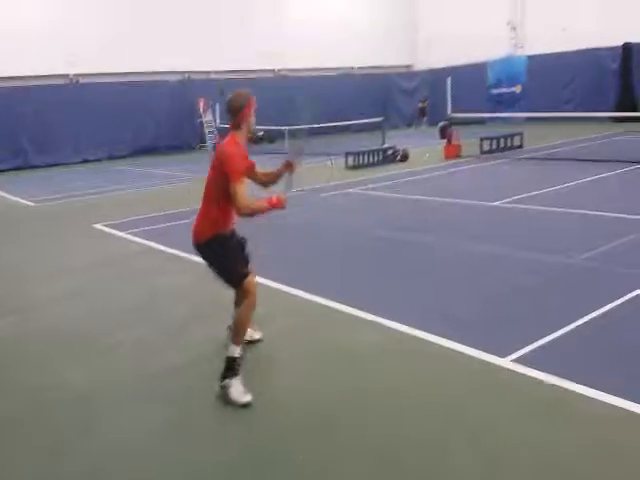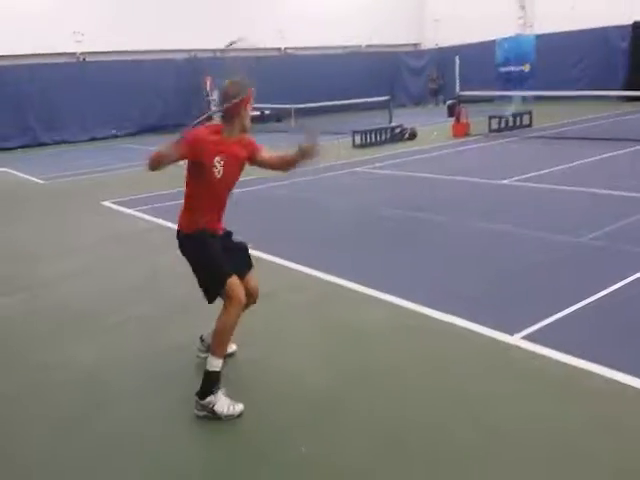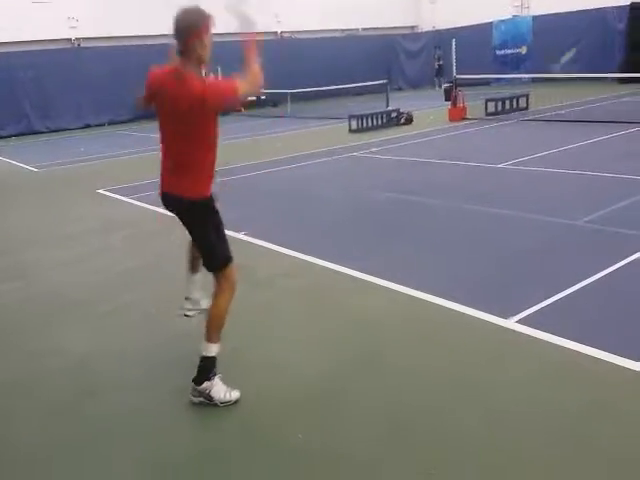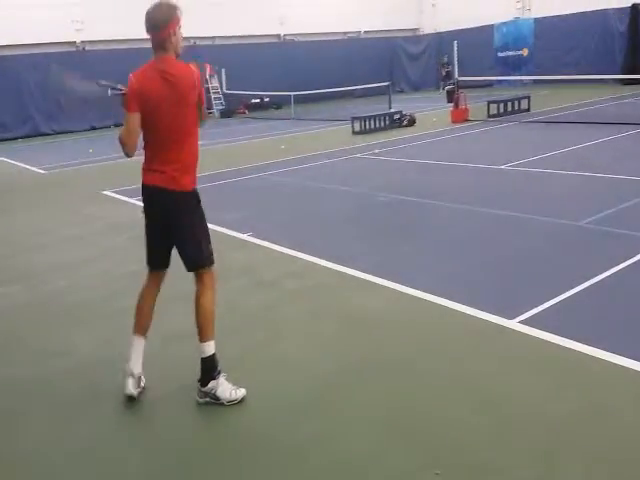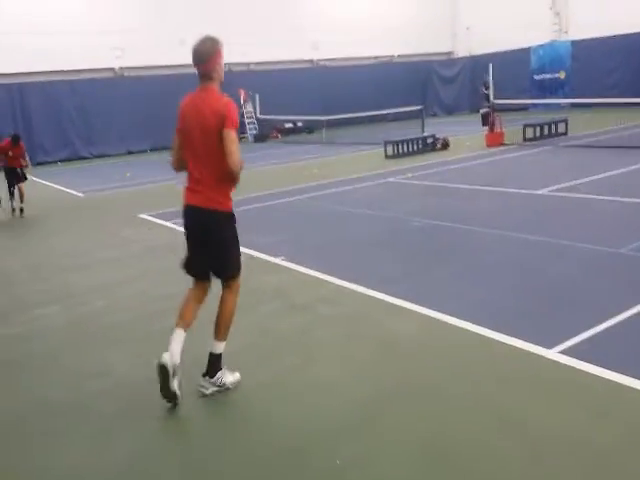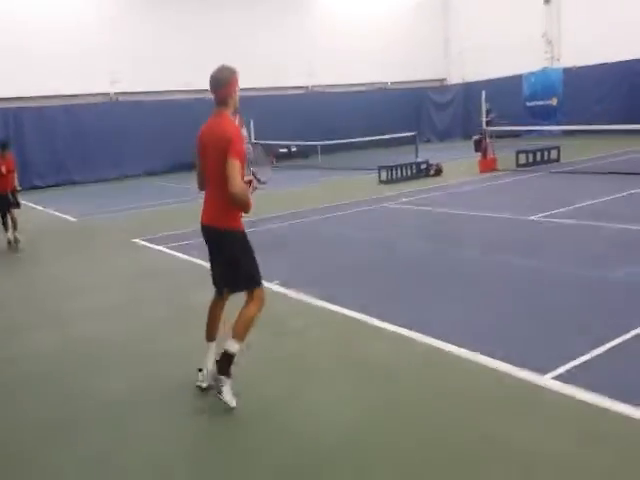
dt=0.4s
person 1, frame 1
left shoulder: (237, 149)
right shoulder: (231, 153)
left elbow: (262, 180)
right elbow: (245, 206)
left wrist: (282, 170)
right wrist: (276, 203)
left hip: (221, 230)
right hip: (211, 236)
left knee: (245, 280)
right knee: (249, 290)
left ankle: (239, 329)
right ankle: (230, 376)
person 1, frame 2
left shoulder: (245, 144)
right shoulder: (201, 137)
left elbow: (279, 163)
right elbow: (154, 164)
left wrist: (301, 154)
right wrist: (175, 146)
left hip: (218, 231)
right hip: (195, 234)
left knee: (247, 293)
right knee: (237, 296)
left ankle: (212, 341)
right ankle: (208, 395)
person 1, frame 3
left shoulder: (159, 76)
right shoulder: (208, 92)
right elbow: (251, 88)
right wrist: (254, 55)
left hip: (170, 188)
right hip: (193, 195)
left knee: (202, 233)
right knee: (227, 280)
left ankle: (194, 293)
right ankle: (204, 380)
person 1, frame 4
left shoulder: (137, 82)
right shoulder: (190, 75)
left elbow: (128, 146)
left hip: (152, 190)
right hip: (182, 192)
left knee: (155, 275)
right knee: (204, 278)
left ankle: (134, 370)
right ankle: (210, 378)
person 1, frame 5
left shoulder: (185, 107)
right shoulder: (226, 107)
left elbow: (177, 162)
right elbow: (234, 165)
right wrist: (232, 176)
left hip: (192, 206)
right hip: (217, 208)
left knee: (199, 285)
right knee: (231, 284)
left ankle: (172, 356)
right ankle: (213, 371)
person 1, frame 6
left shoulder: (205, 130)
right shoulder: (233, 132)
right elbow: (235, 189)
left wrist: (239, 185)
right wrist: (247, 201)
left hip: (210, 223)
right hip: (227, 226)
left knee: (222, 292)
right knee: (256, 296)
left ankle: (208, 368)
right ankle: (222, 366)
